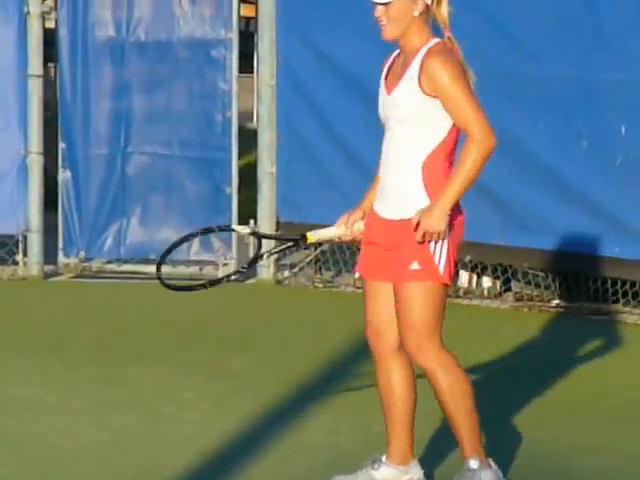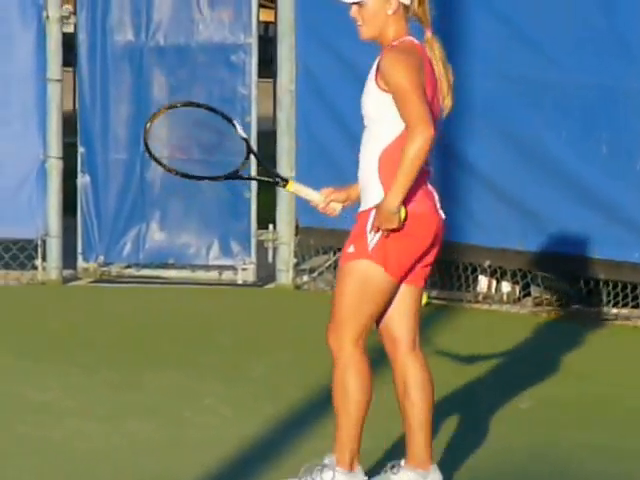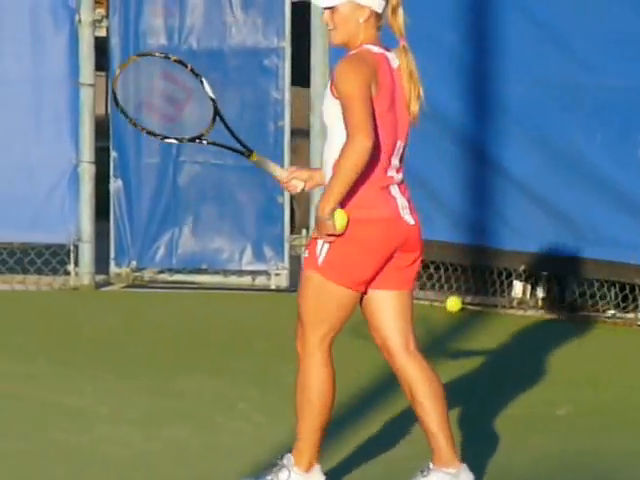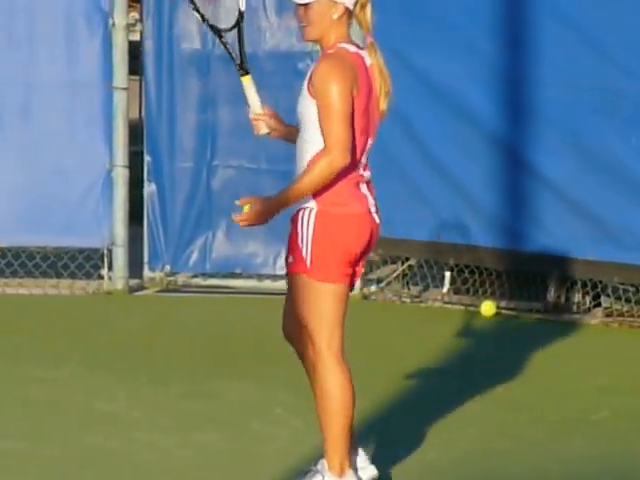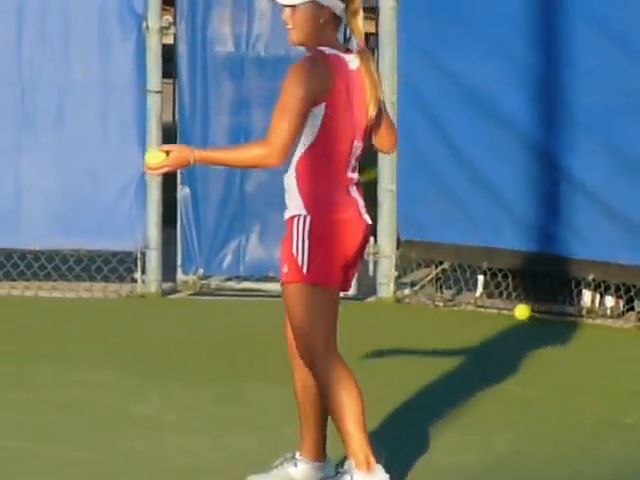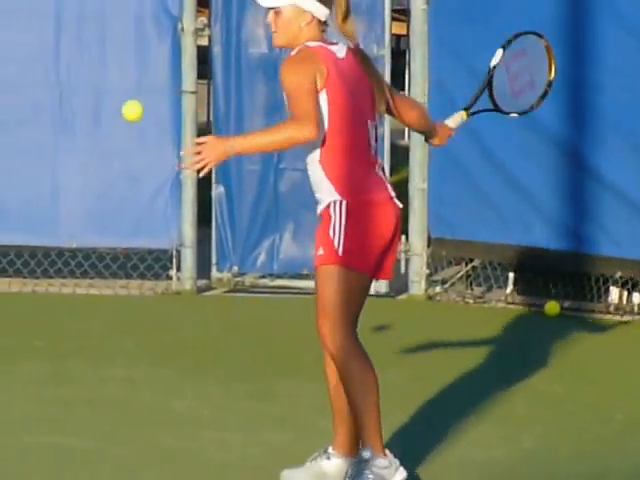
dt=0.4s
person 1, frame 1
left shoulder: (436, 61)
right shoulder: (394, 64)
left elbow: (482, 137)
left wrist: (442, 204)
right wrist: (365, 208)
left hip: (425, 225)
right hip: (389, 222)
left knee: (422, 347)
right knee: (381, 342)
person 1, frame 2
left shoulder: (398, 57)
right shoulder: (420, 58)
left elbow: (422, 133)
left wrist: (387, 202)
right wrist: (355, 191)
left hip: (392, 223)
right hip: (416, 215)
left knee: (343, 340)
right knee: (400, 345)
person 1, frame 3
left shoulder: (355, 67)
right shoulder: (400, 70)
left elbow: (361, 144)
left wrist: (330, 204)
right wrist: (319, 177)
left hip: (356, 223)
right hip: (398, 222)
left knee: (312, 346)
right knee: (401, 351)
person 1, frame 4
left shoulder: (332, 66)
right shoulder: (365, 63)
left elbow: (337, 156)
left wrist: (272, 203)
right wrist: (287, 131)
left hip: (326, 217)
right hip: (356, 214)
left knee: (325, 351)
right knee: (300, 335)
person 1, frame 5
left shoulder: (308, 70)
right shoulder: (361, 70)
left elbow: (273, 153)
right elbow: (388, 144)
left wrist: (193, 156)
left hip: (317, 223)
right hip: (349, 219)
left knee: (320, 354)
right knee: (302, 348)
person 1, frame 6
left shoulder: (299, 61)
right shoulder: (355, 58)
left elbow: (311, 129)
right elbow: (401, 106)
left wrist: (233, 146)
right wrist: (434, 130)
left hip: (351, 211)
right hip: (376, 205)
left knee: (337, 338)
right knee: (334, 337)
